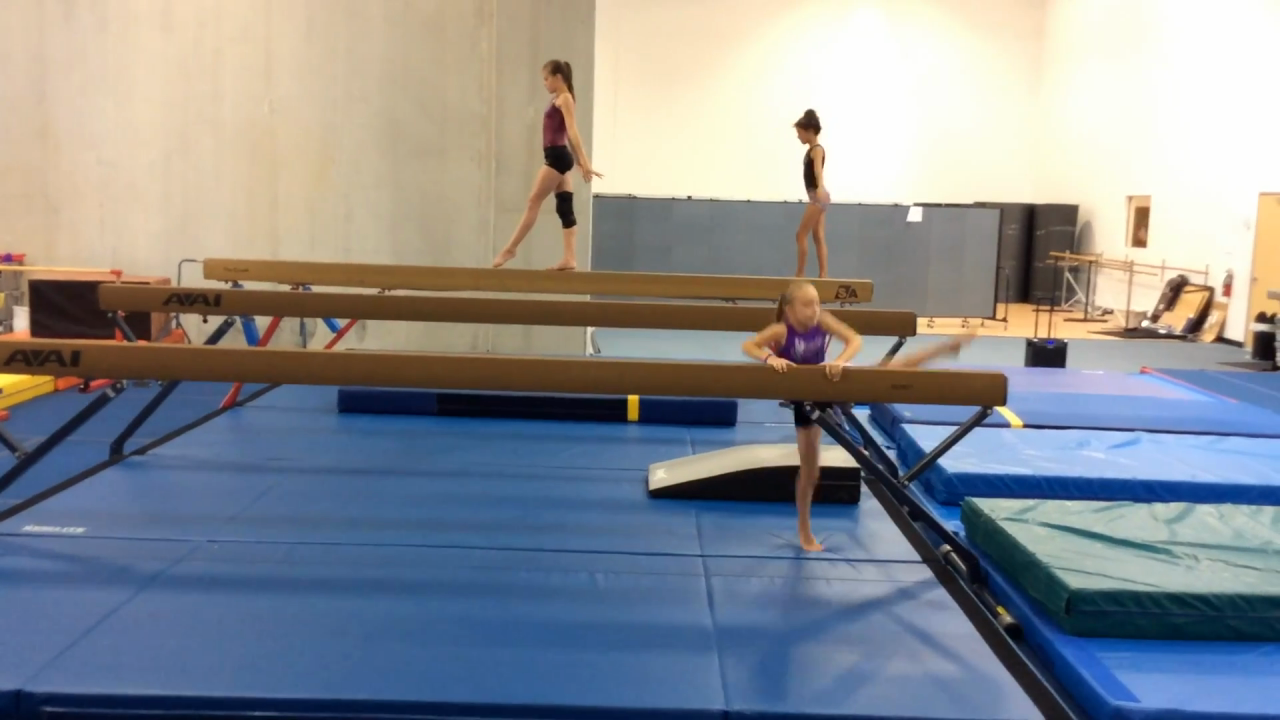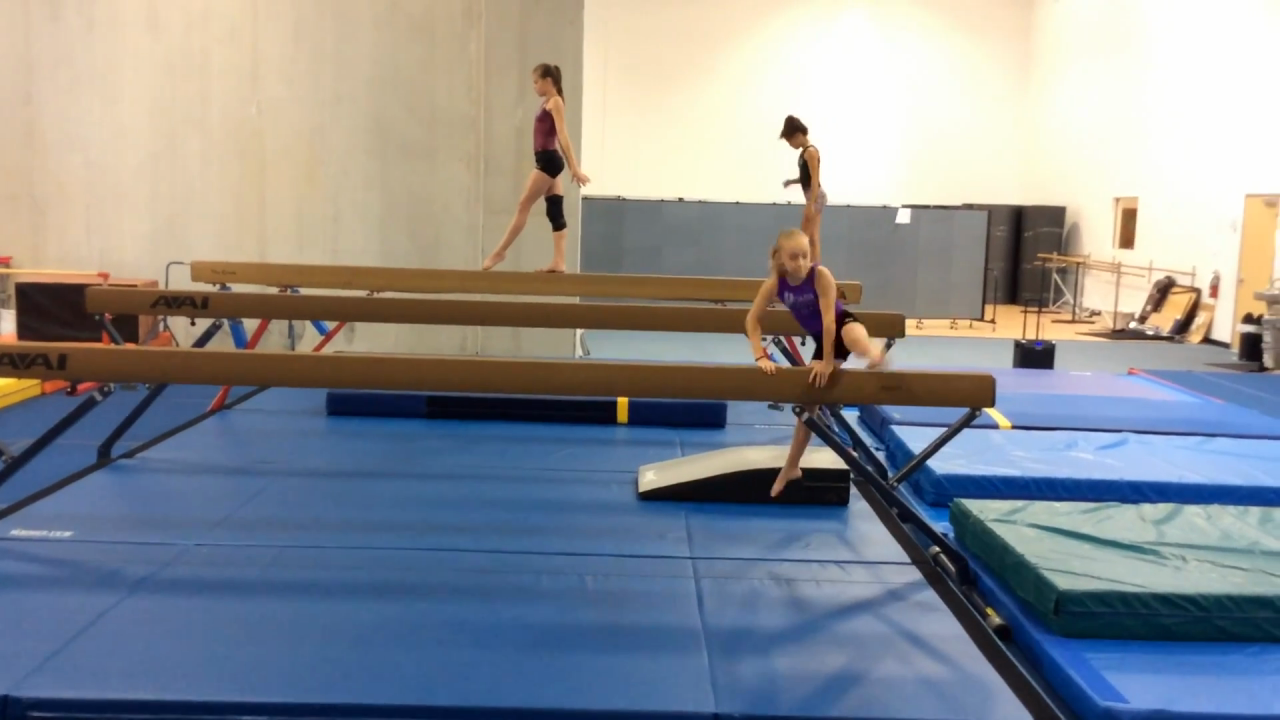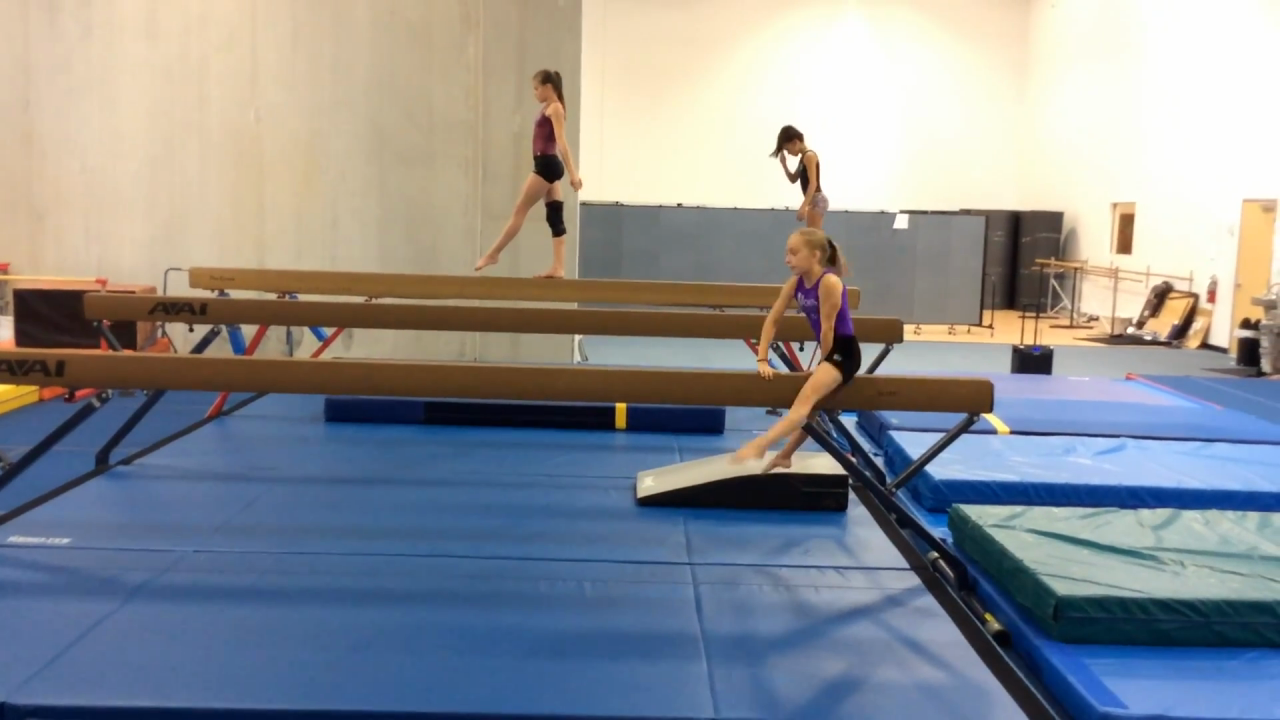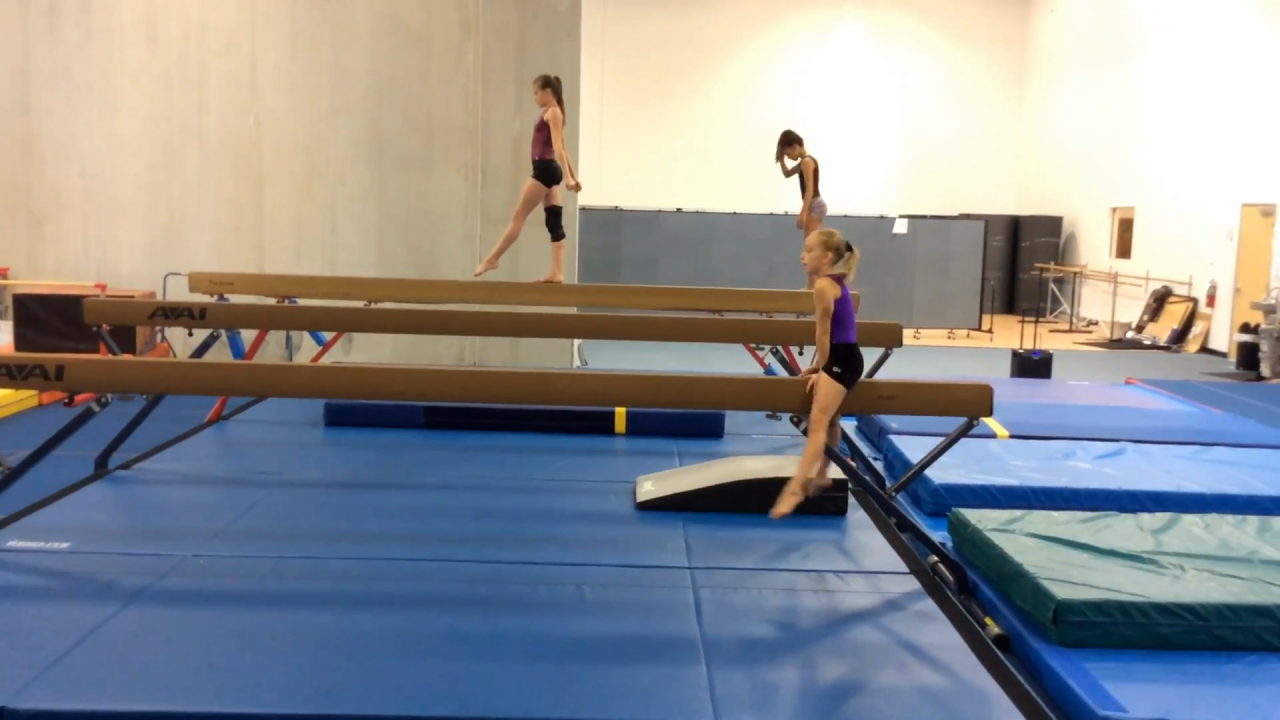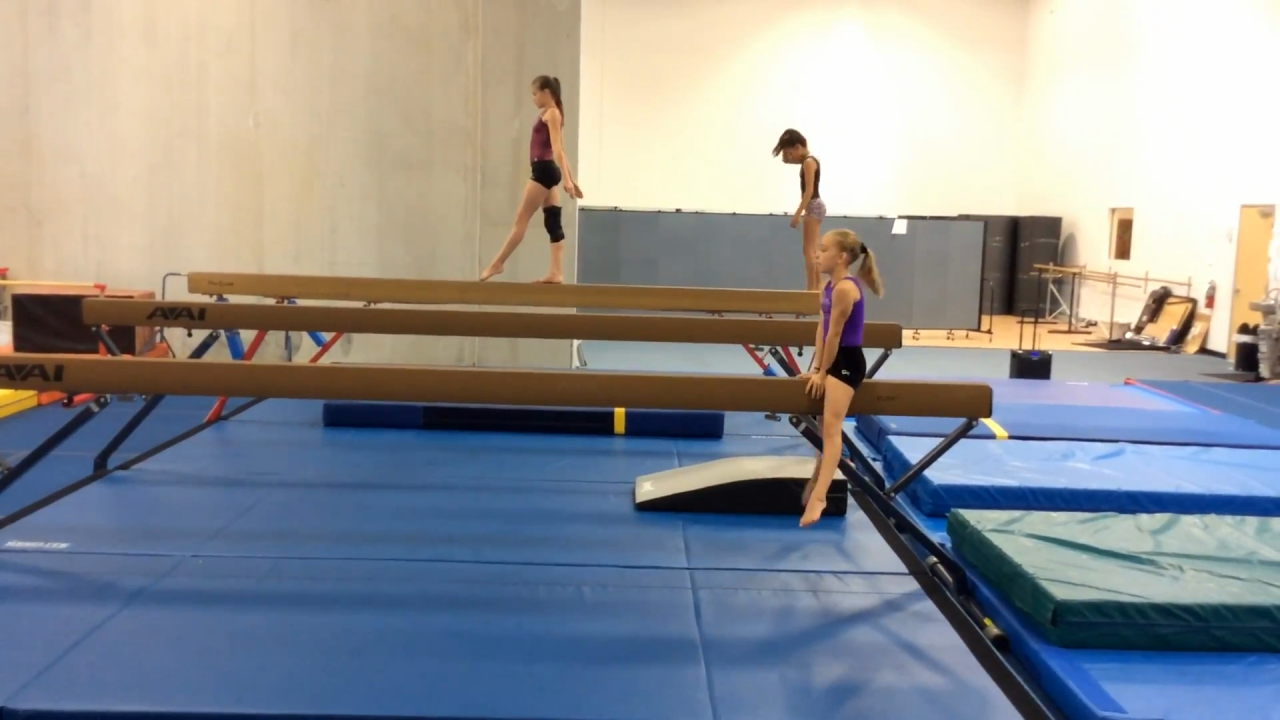
dt=0.3s
person 1, frame 1
left shoulder: (822, 320)
right shoulder: (781, 330)
left elbow: (854, 339)
right elbow: (748, 346)
left wrist: (840, 360)
right wrist: (770, 357)
right hip: (805, 400)
left knee: (890, 370)
right knee: (810, 471)
left ankle: (948, 347)
right ankle: (805, 531)
person 1, frame 2
left shoulder: (820, 275)
right shoulder: (775, 283)
left elbow: (828, 318)
right elbow: (752, 320)
left wrist: (827, 360)
right wrist: (761, 357)
left hip: (842, 327)
right hip: (823, 341)
left knee: (852, 332)
right knee: (809, 407)
left ankle: (875, 355)
right ankle: (791, 467)
person 1, frame 3
left shoulder: (830, 283)
right shoulder: (796, 283)
left elbow: (828, 328)
right elbow: (772, 320)
left wrist: (820, 364)
right wrist: (762, 359)
left hip: (843, 352)
right hip: (828, 353)
left knee: (805, 401)
right knee: (809, 408)
left ankle: (760, 445)
right ankle: (784, 455)
person 1, frame 4
left shoulder: (824, 286)
right shoulder: (829, 284)
left elbow: (824, 333)
left wrist: (819, 370)
right wrist: (818, 367)
left hip: (844, 359)
right hip: (838, 359)
left knee: (817, 422)
right knee: (828, 421)
left ankle: (794, 489)
right ankle: (820, 473)
person 1, frame 5
left shoulder: (845, 288)
right shoulder: (829, 286)
left elbow: (835, 334)
left wrist: (821, 372)
right wrist: (815, 367)
left hip: (847, 361)
right hip: (834, 360)
left knee: (831, 426)
right knee: (828, 424)
left ankle: (818, 495)
right ankle: (818, 478)
person 2, frame 1
left shoulder: (564, 98)
right shoulder: (558, 100)
left elbow: (572, 132)
left wrist: (585, 163)
right wrist: (580, 163)
left hip: (557, 156)
right hip: (558, 156)
left knee: (533, 202)
right knee: (564, 208)
left ankle: (510, 249)
right ankle: (569, 259)
person 2, frame 2
left shoulder: (555, 102)
right shoulder: (548, 103)
left elbow: (563, 136)
left wrist: (575, 168)
right wrist: (572, 167)
left hip: (548, 160)
right hip: (548, 160)
left knee: (523, 205)
right knee: (554, 212)
left ankle: (499, 252)
right ankle: (558, 261)
person 2, frame 3
left shoulder: (555, 108)
right shoulder: (547, 109)
left elbow: (561, 142)
right elbow: (558, 143)
left wrist: (572, 173)
right wrist: (571, 172)
left hip: (547, 165)
right hip: (547, 165)
left knee: (520, 210)
right knee: (555, 217)
left ankle: (493, 253)
right ankle: (557, 268)
person 2, frame 4
left shoulder: (553, 112)
right shoulder: (548, 113)
left elbow: (558, 147)
right elbow: (561, 148)
left wrist: (567, 176)
right wrist: (572, 176)
left hip: (545, 169)
right hip: (547, 170)
left knee: (518, 215)
right knee: (553, 222)
left ankle: (492, 259)
right ankle: (556, 272)
person 2, frame 5
left shoulder: (552, 114)
right shoulder: (546, 114)
left elbow: (557, 149)
right elbow: (559, 149)
left wrist: (566, 179)
right wrist: (569, 179)
left hip: (544, 170)
right hip: (546, 171)
left knee: (521, 219)
right knee: (553, 223)
left ankle: (498, 263)
right ankle: (556, 272)
